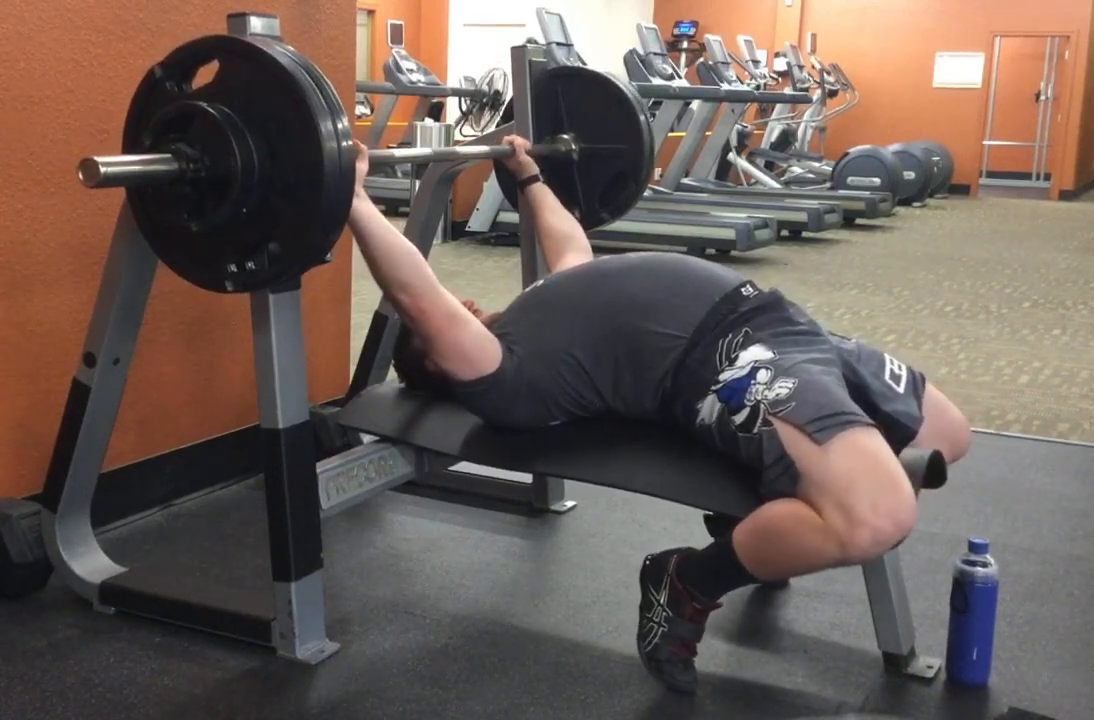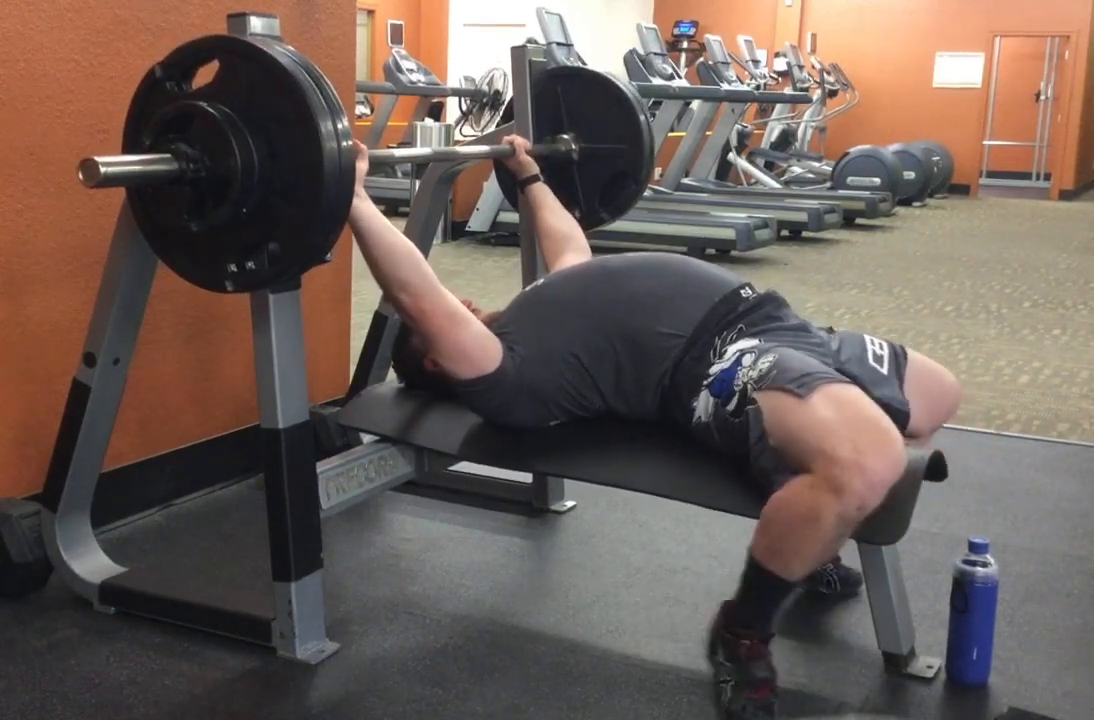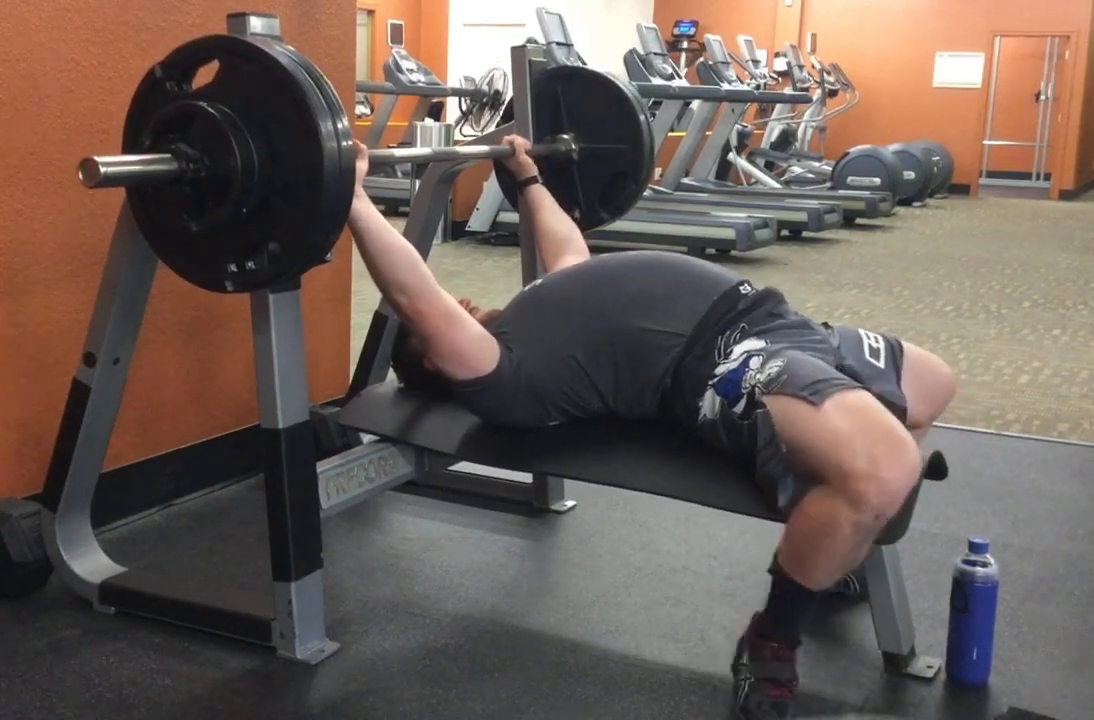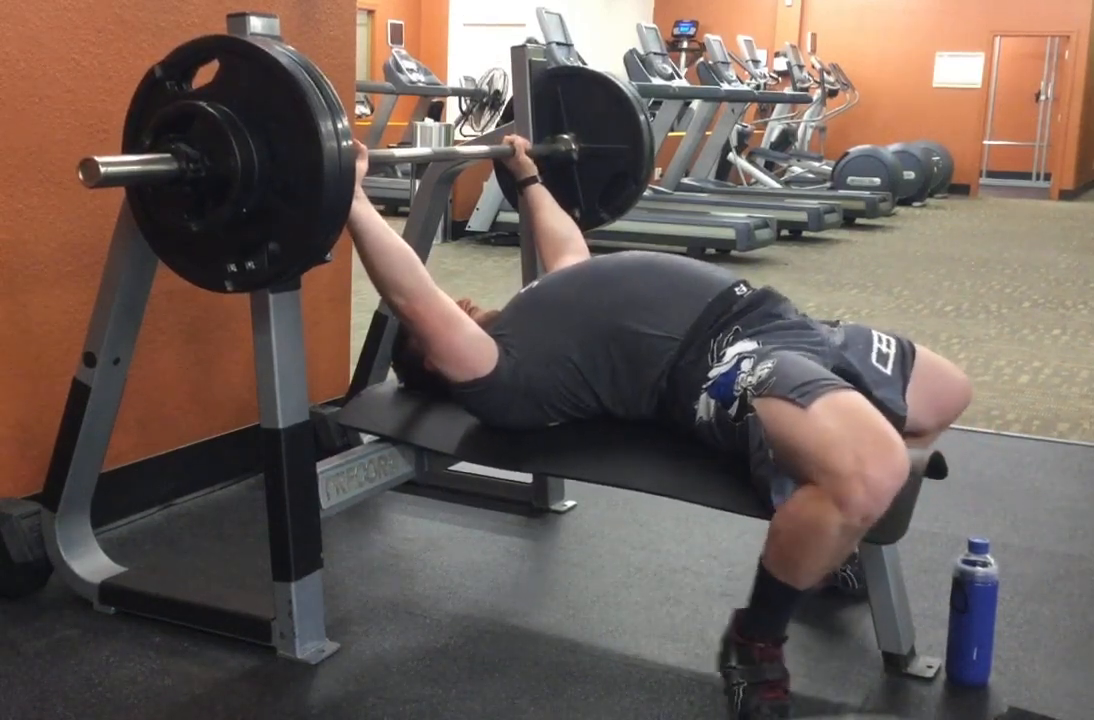
dt=0.5s
person 1, frame 1
left shoulder: (536, 319)
right shoulder: (500, 380)
left elbow: (573, 249)
right elbow: (418, 298)
left wrist: (527, 175)
right wrist: (352, 197)
left knee: (946, 440)
right knee: (876, 518)
left ankle: (759, 525)
person 1, frame 2
left shoulder: (533, 320)
right shoulder: (501, 377)
left elbow: (573, 251)
right elbow: (418, 297)
left wrist: (529, 175)
right wrist: (354, 197)
left knee: (937, 397)
right knee: (866, 463)
left ankle: (801, 541)
right ankle: (743, 633)
person 1, frame 3
left shoulder: (530, 318)
right shoulder: (495, 373)
left elbow: (571, 253)
right elbow: (414, 298)
left wrist: (527, 177)
right wrist: (353, 198)
left knee: (931, 388)
right knee: (882, 471)
left ankle: (819, 546)
right ankle: (770, 641)
person 1, frame 4
left shoulder: (533, 320)
right shoulder: (496, 375)
left elbow: (571, 252)
right elbow: (413, 300)
left wrist: (527, 175)
right wrist: (352, 197)
left knee: (947, 396)
right knee: (869, 471)
left ankle: (820, 543)
right ankle: (756, 640)
